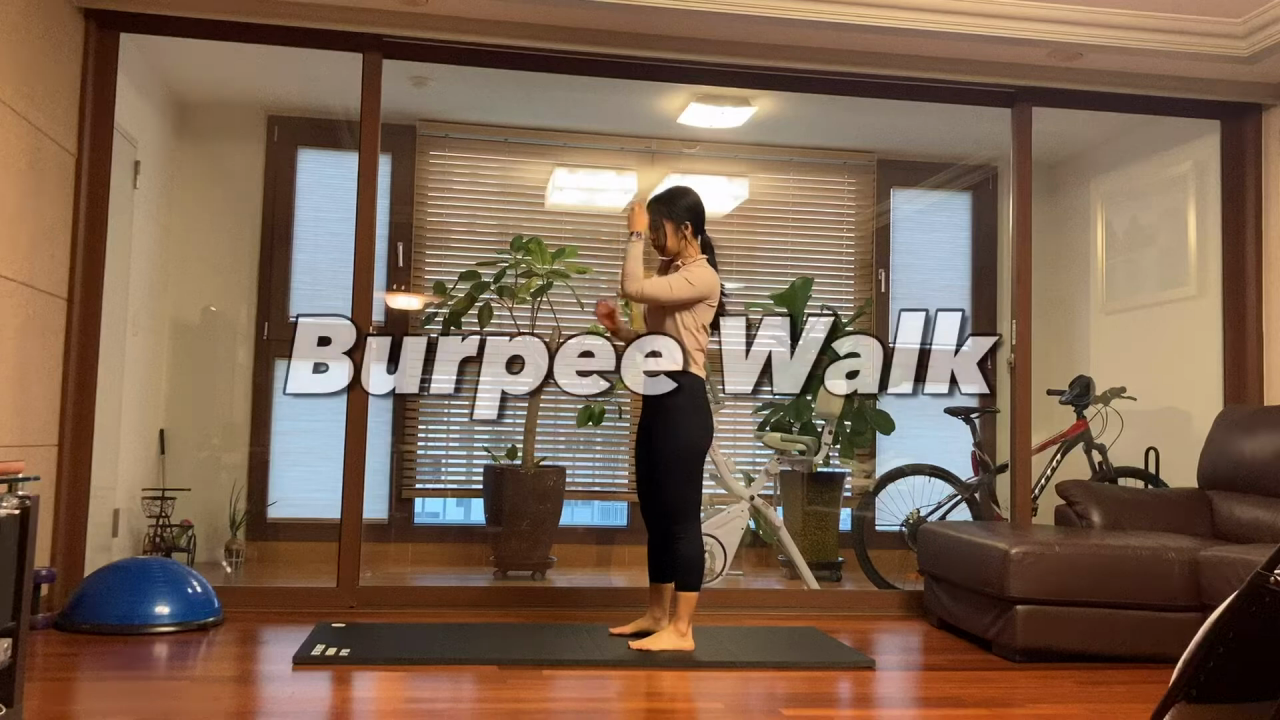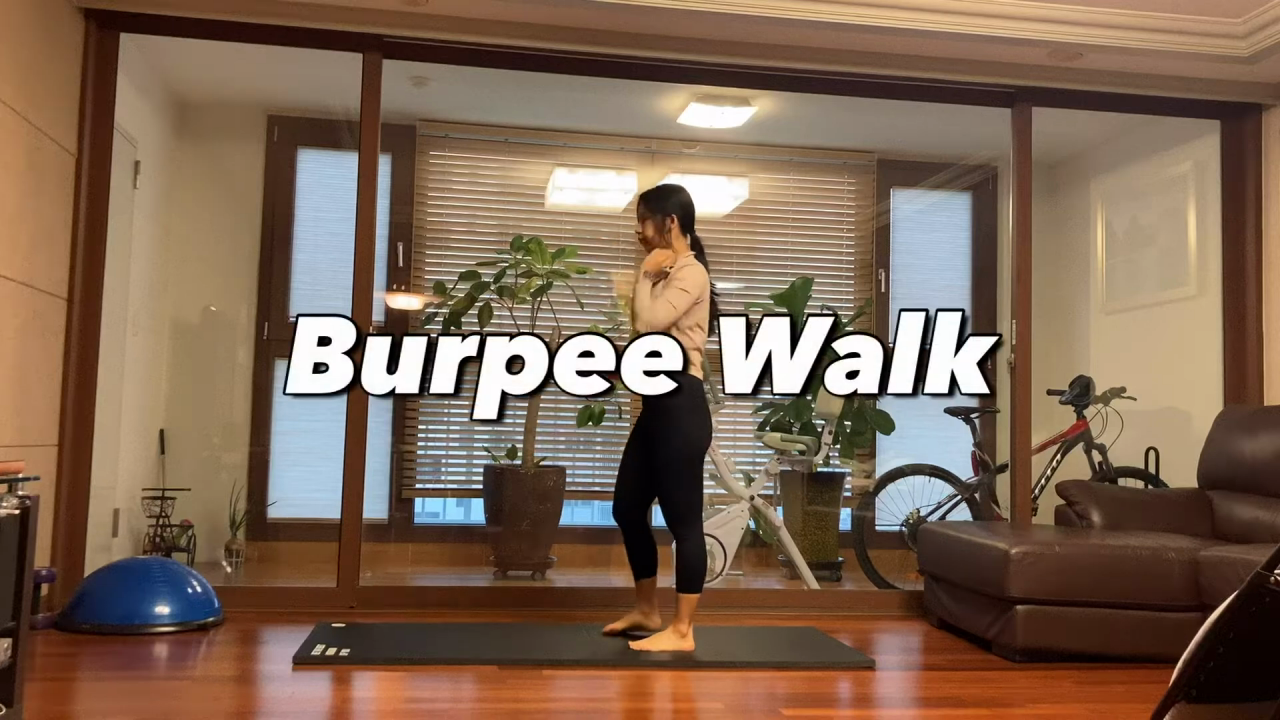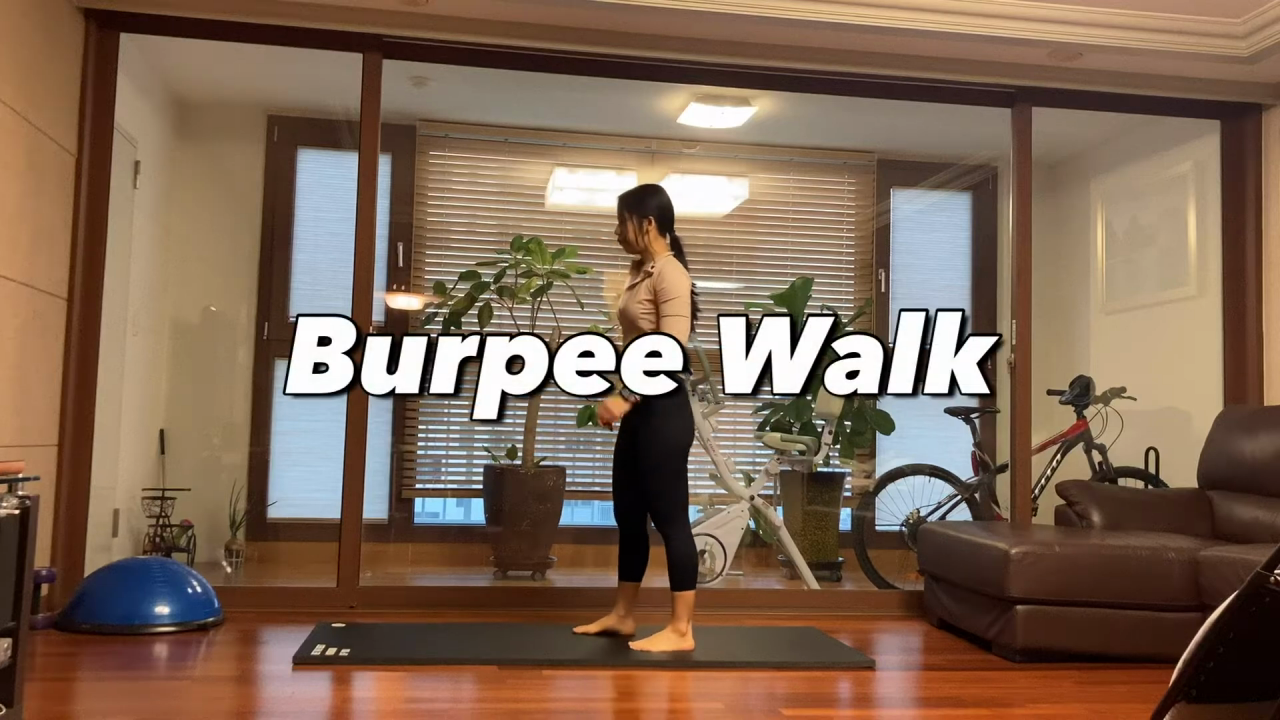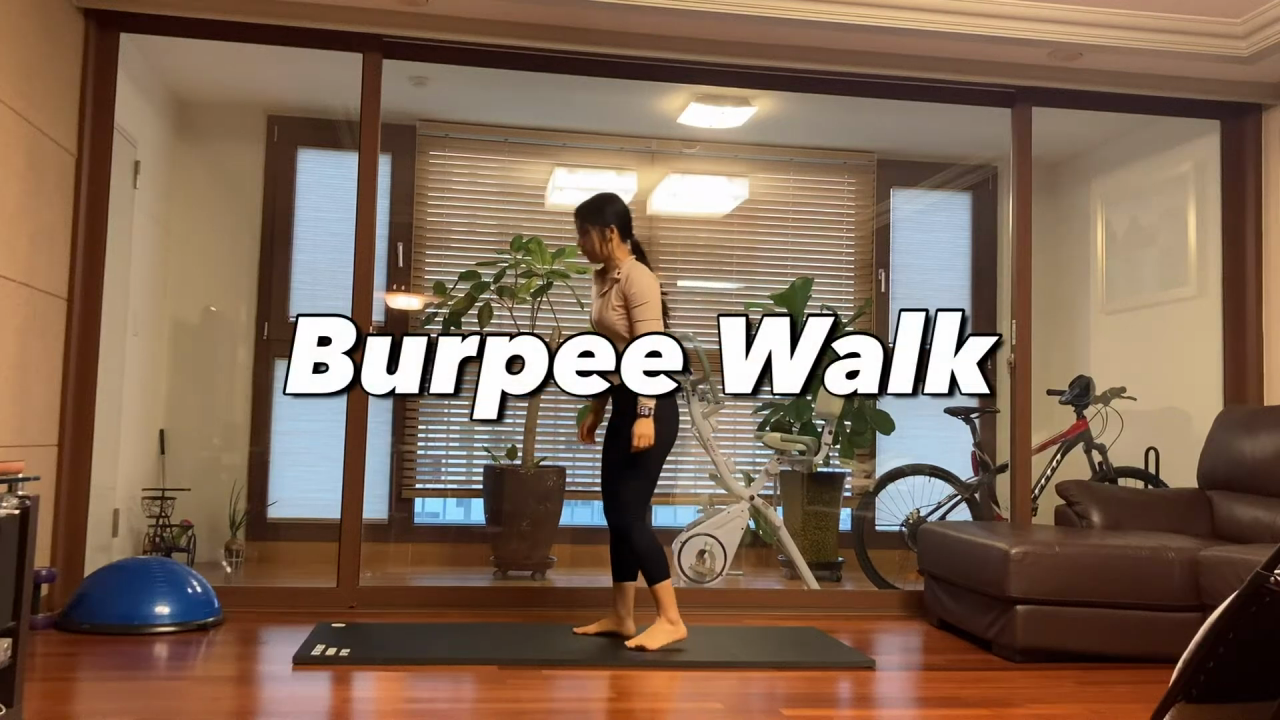
dt=0.4s
person 1, frame 1
left shoulder: (701, 276)
right shoulder: (670, 275)
left elbow: (632, 288)
left wrist: (636, 236)
right wrist: (619, 328)
left hip: (683, 403)
right hip: (657, 402)
left knee: (680, 518)
right knee: (656, 516)
left ankle: (681, 629)
right ankle: (657, 615)
person 1, frame 2
left shoulder: (689, 274)
right shoulder: (666, 273)
left elbow: (647, 323)
left wrist: (644, 276)
left hip: (681, 406)
right hip: (655, 404)
left knee: (682, 519)
right knee: (627, 509)
left ankle: (682, 630)
right ankle: (646, 611)
person 1, frame 3
left shoulder: (670, 274)
right shoulder: (640, 273)
left wrist: (626, 398)
right wrist: (620, 398)
left hip: (662, 409)
right hip: (639, 406)
left knee: (669, 518)
right knee: (629, 515)
left ankle: (680, 630)
right ankle: (622, 616)
person 1, frame 4
left shoulder: (637, 279)
right shoulder: (603, 280)
left wrist: (645, 415)
right wrist: (595, 411)
left hip: (649, 407)
right hip: (626, 405)
left knee: (630, 511)
right knee: (617, 512)
left ankle: (671, 620)
right ankle: (621, 616)
